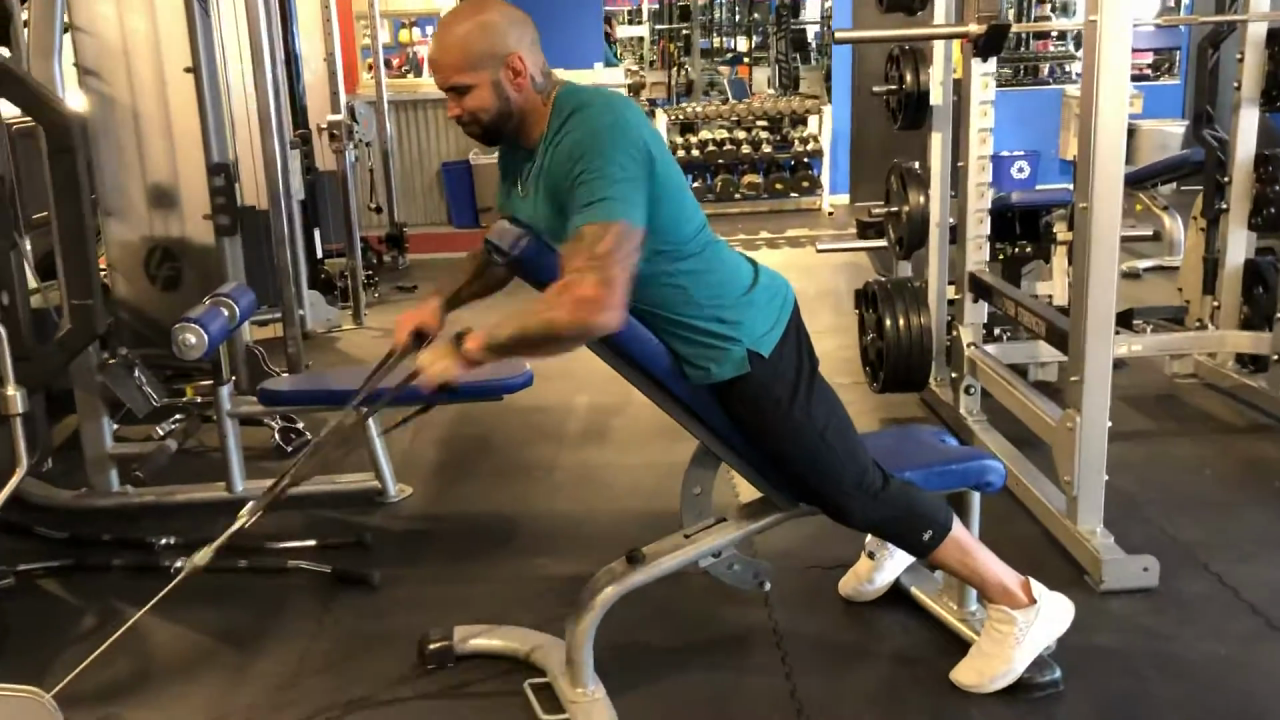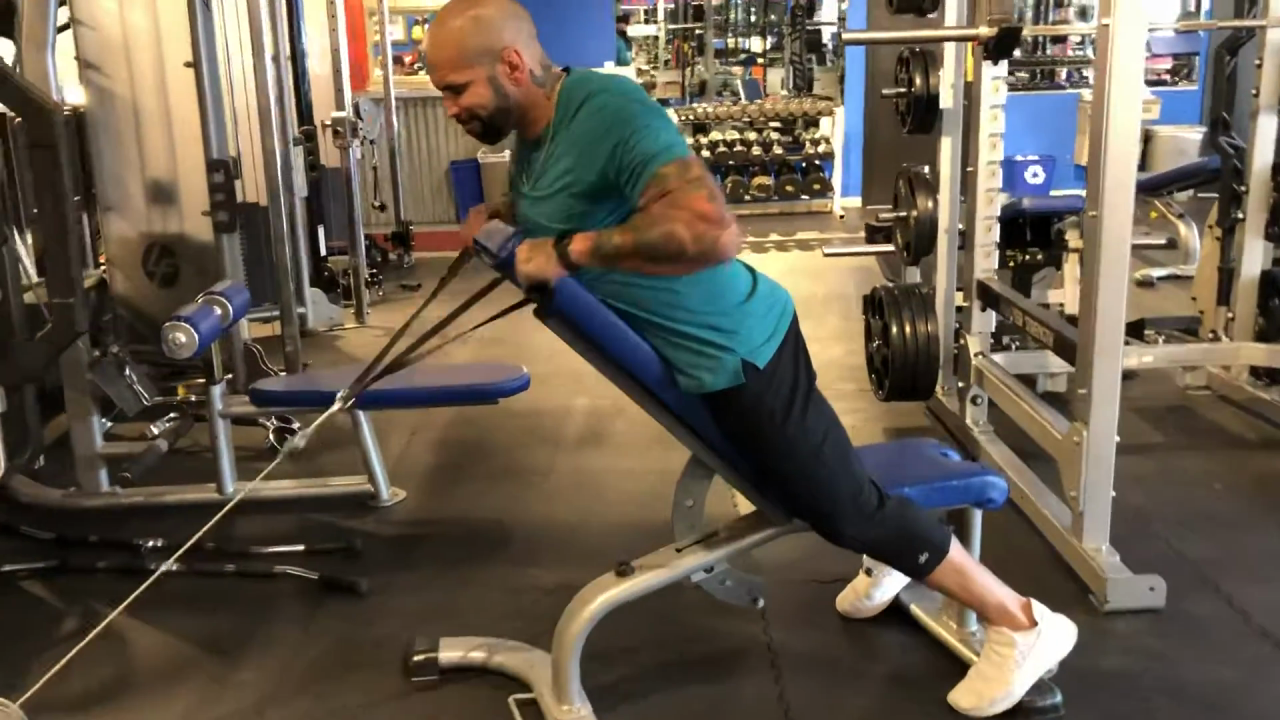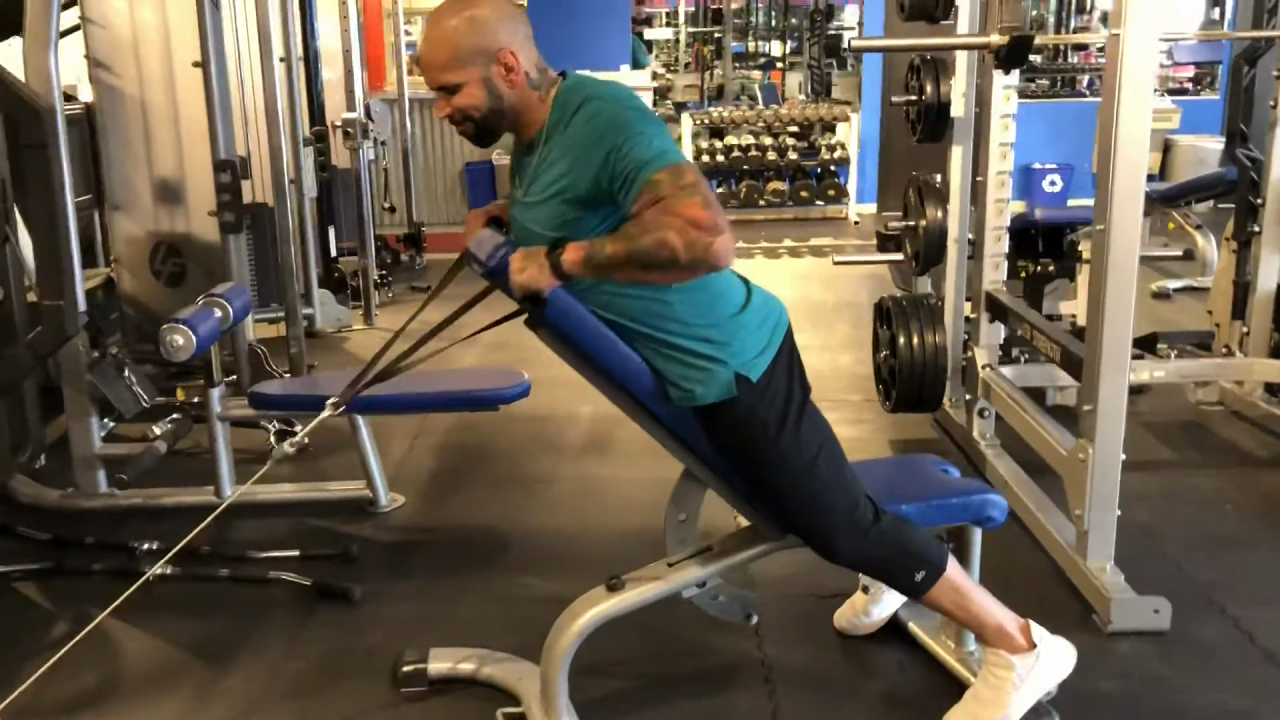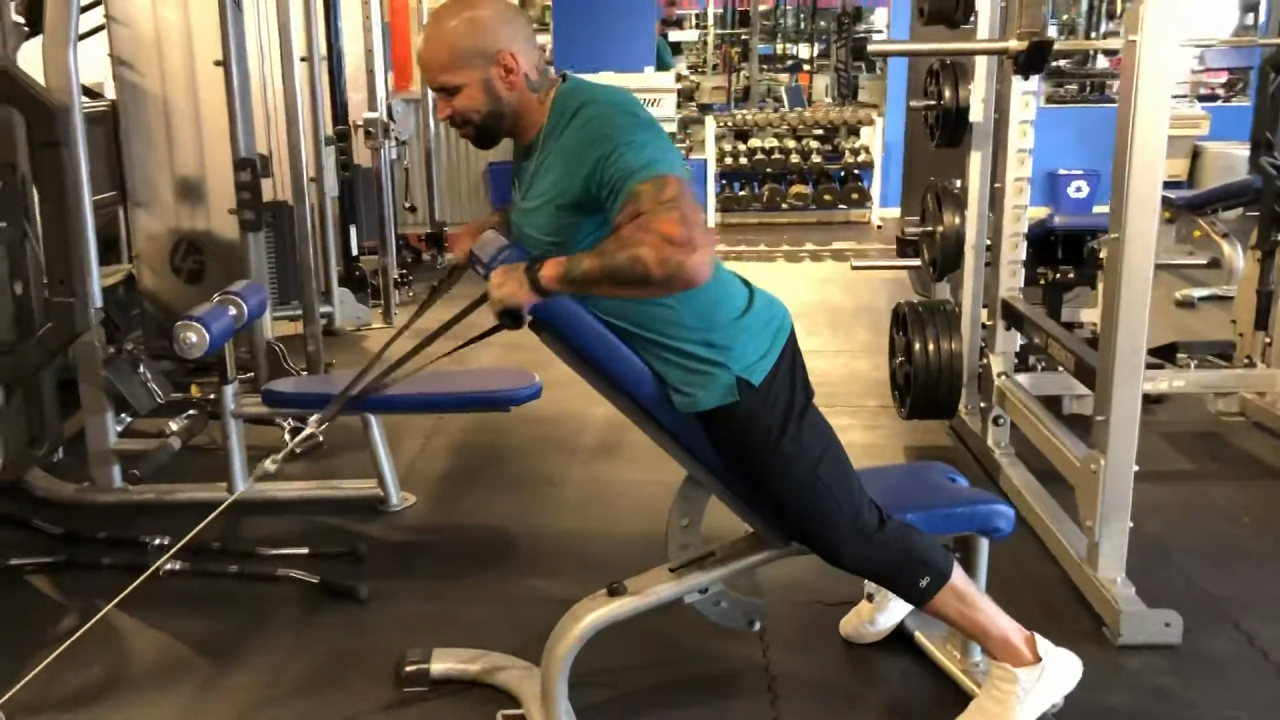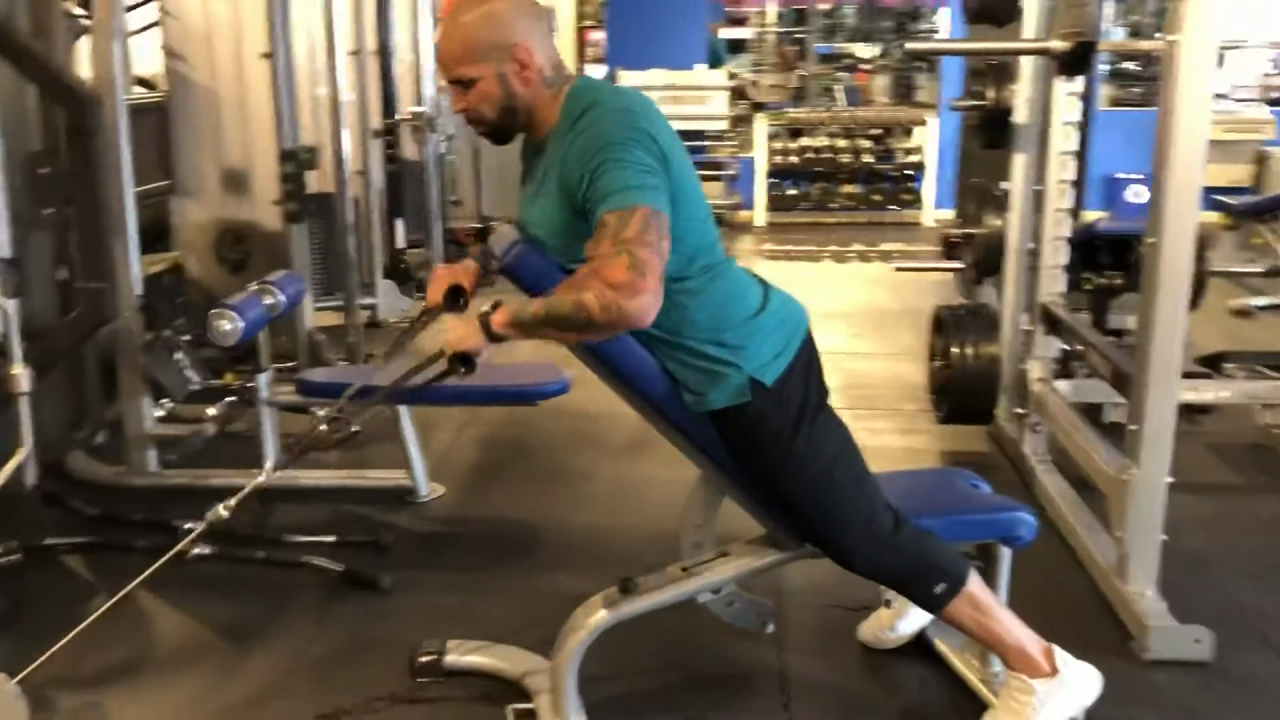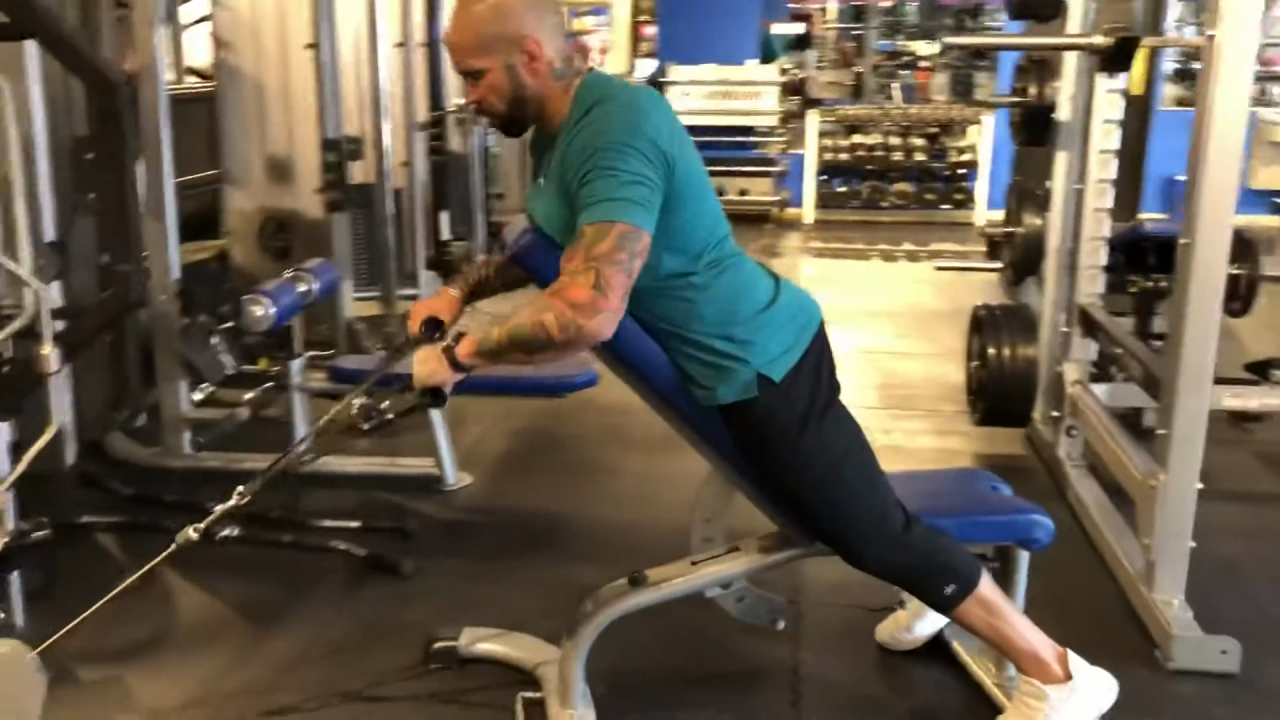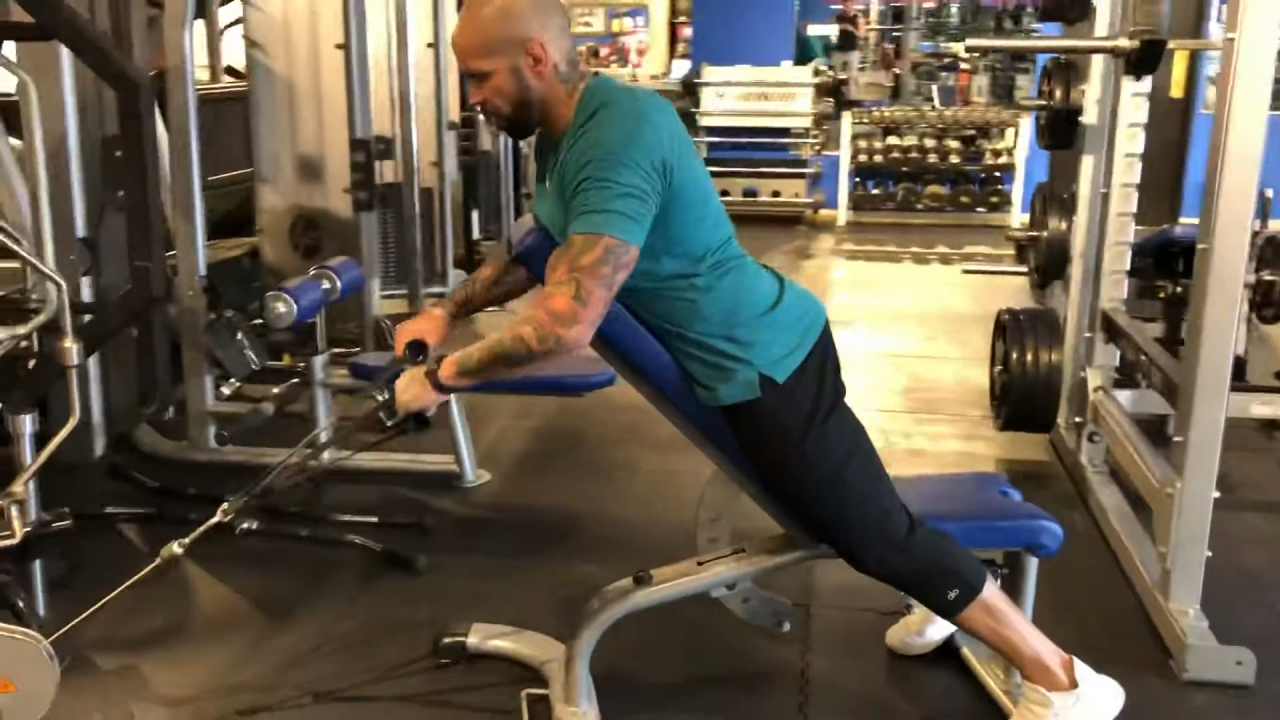
dt=0.2s
person 1, frame 1
left shoulder: (597, 133)
right shoulder: (521, 143)
left elbow: (593, 305)
left wrist: (465, 351)
right wrist: (440, 303)
left hip: (738, 340)
right hip: (701, 339)
left knee: (848, 484)
left ankle: (1022, 604)
right ankle: (889, 540)
person 1, frame 2
left shoulder: (608, 111)
right shoulder: (533, 131)
left elbow: (713, 233)
left wrist: (567, 251)
right wrist: (500, 218)
left hip: (732, 348)
right hip: (699, 348)
left knee: (844, 505)
left ankle: (1024, 625)
right ankle: (889, 558)
person 1, frame 3
left shoulder: (602, 117)
right shoulder: (533, 136)
left elbow: (706, 239)
left wrist: (561, 260)
right wrist: (502, 219)
left hip: (727, 361)
right hip: (693, 360)
left knee: (839, 521)
left ankle: (1022, 647)
right ankle: (887, 576)
person 1, frame 4
left shoulder: (600, 124)
right shoulder: (534, 138)
left elbow: (683, 256)
right elbow: (561, 224)
left wrist: (538, 277)
right wrist: (496, 234)
left hip: (730, 366)
right hip: (702, 362)
left knee: (842, 527)
left ankle: (1027, 657)
right ankle: (891, 583)
person 1, frame 5
left shoulder: (608, 130)
right shoulder: (549, 134)
left elbow: (628, 297)
right elbow: (553, 239)
left wrist: (493, 322)
right wrist: (481, 269)
left hip: (742, 366)
right hip: (720, 359)
left knee: (858, 532)
right ankle: (914, 587)
person 1, frame 6
left shoulder: (613, 130)
right shoulder: (561, 126)
left elbow: (588, 312)
right elbow: (550, 243)
left wrist: (461, 353)
right wrist: (462, 288)
left hip: (755, 362)
right hip: (740, 349)
left knee: (869, 529)
right ankle: (938, 594)
person 1, frame 7
left shoulder: (614, 139)
right shoulder: (563, 131)
left elbow: (568, 318)
right elbow: (539, 251)
left wrist: (444, 376)
right wrist: (448, 309)
left hip: (761, 363)
right hip: (752, 348)
left knee: (874, 533)
right ankle: (945, 594)
